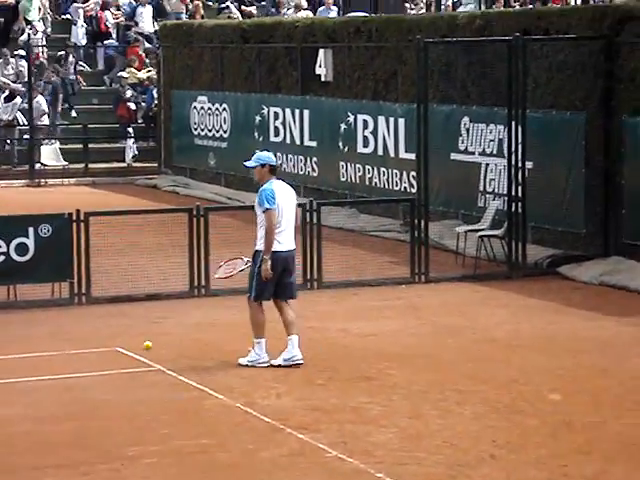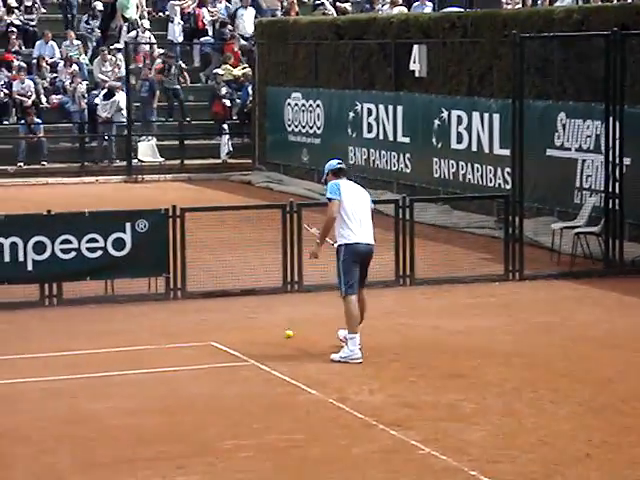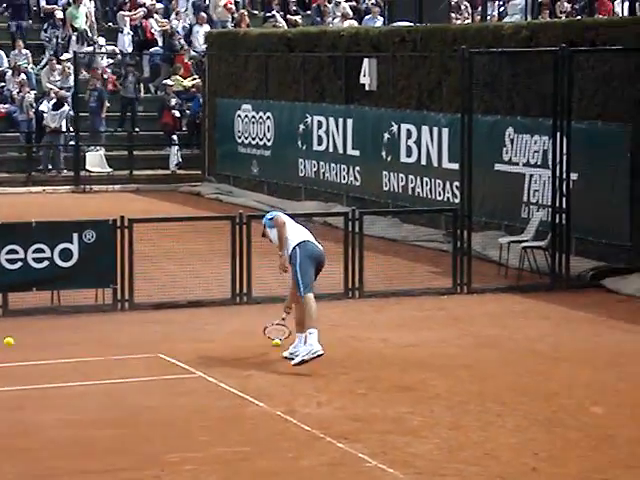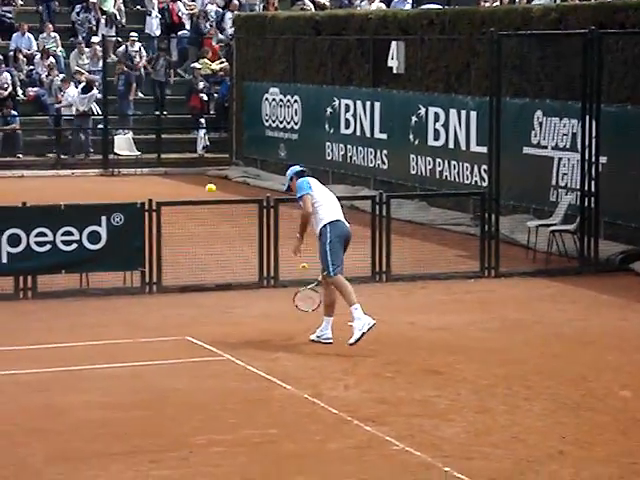
dt=0.4s
person 1, frame 1
left shoulder: (266, 190)
right shoulder: (289, 190)
left elbow: (270, 225)
left wrist: (265, 258)
left hip: (271, 252)
right hip: (289, 251)
left knee: (255, 301)
right knee: (284, 302)
left ankle: (259, 354)
right ankle: (293, 351)
person 1, frame 2
left shoulder: (335, 185)
right shoulder: (363, 190)
left elbow: (332, 215)
left wrist: (319, 242)
left hip: (350, 244)
right hip: (368, 244)
left knee: (349, 295)
right knee: (357, 290)
left ankle: (352, 349)
right ankle: (353, 334)
person 1, frame 3
left shoulder: (272, 217)
left elbow: (281, 222)
right elbow: (297, 276)
left wrist: (282, 254)
right wrist: (289, 300)
left hip: (302, 250)
right hip: (317, 252)
left knee: (306, 296)
right knee: (299, 296)
left ankle: (312, 344)
right ankle: (298, 346)
person 1, frame 4
left shoulder: (303, 182)
right shoulder: (321, 188)
left elbow: (308, 210)
left wrist: (300, 237)
left hip: (331, 229)
right hip: (340, 228)
left knee: (334, 276)
right knee: (327, 279)
left ankle: (360, 319)
right ankle: (325, 331)
